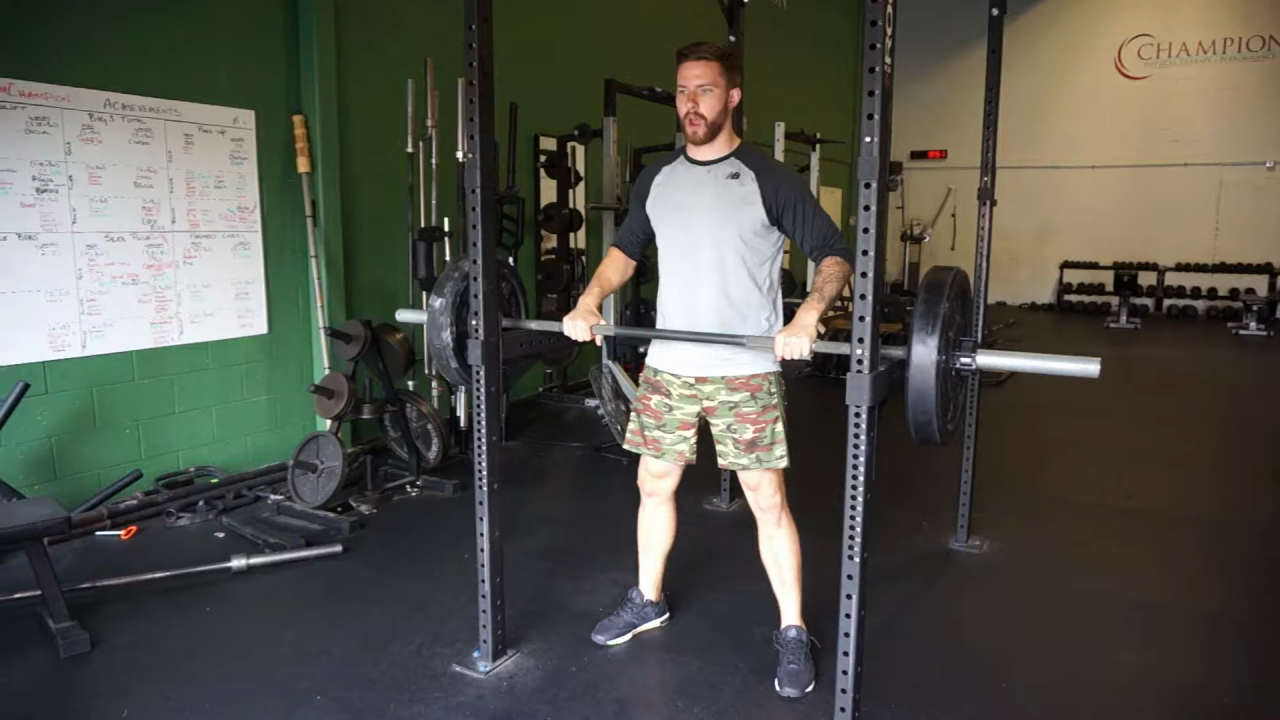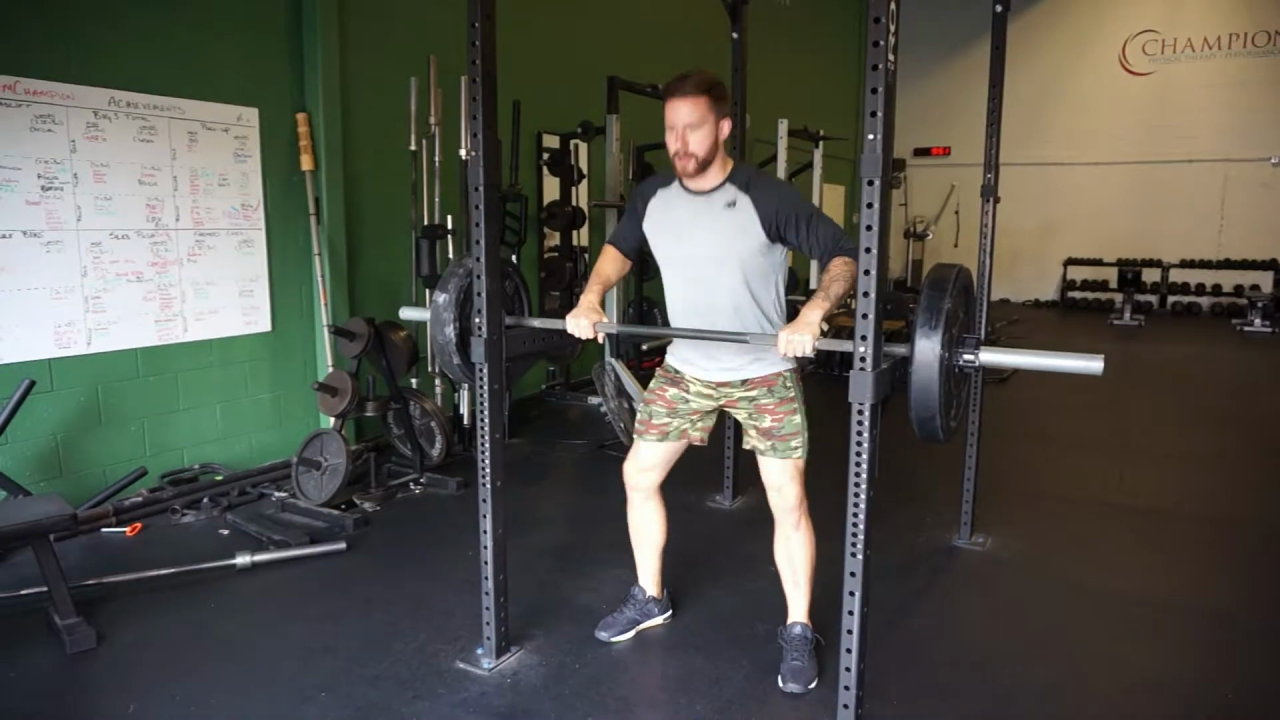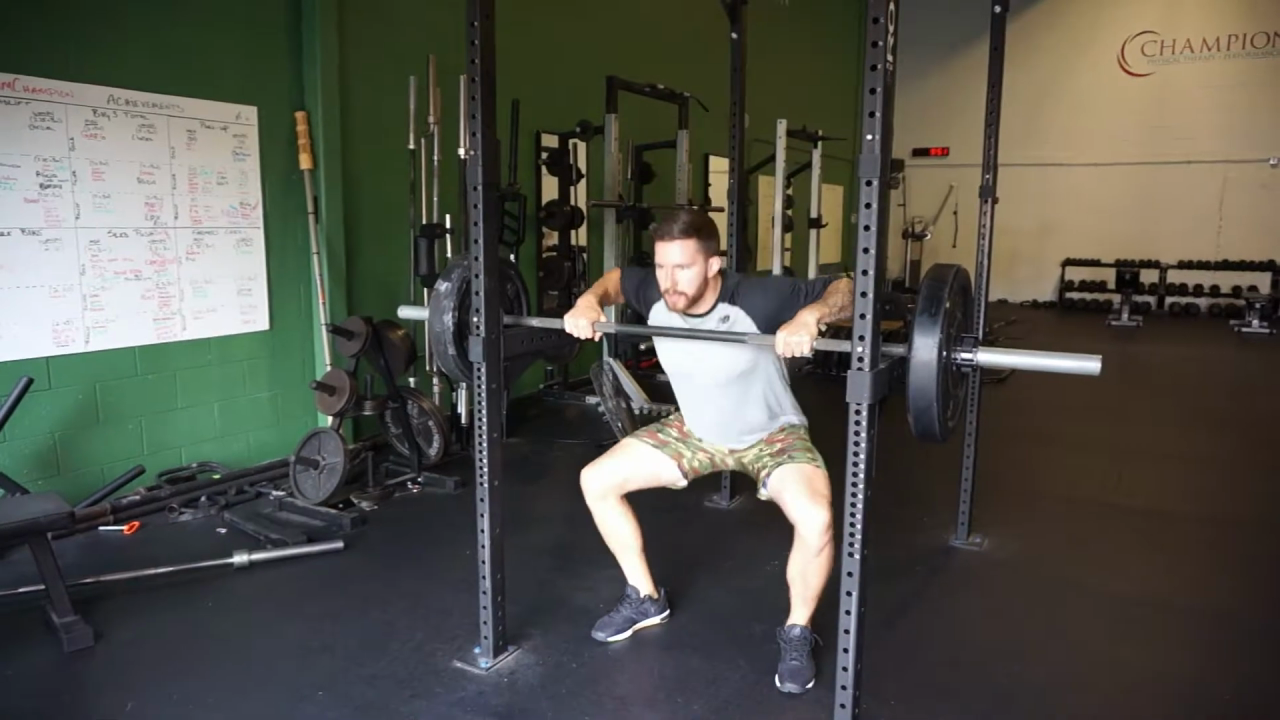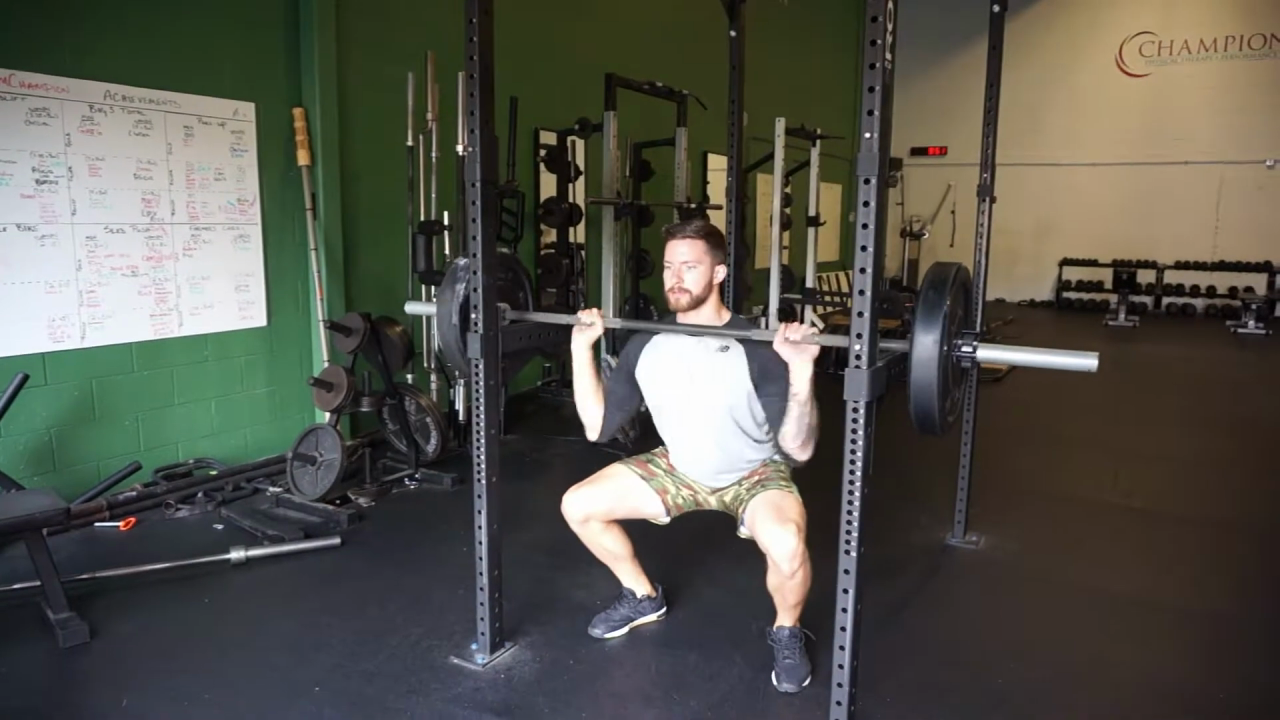
dt=0.5s
person 1, frame 1
left shoulder: (767, 178)
right shoulder: (657, 177)
left elbow: (834, 253)
right elbow: (626, 248)
left wrist: (806, 318)
right wrist: (590, 301)
left hip: (745, 370)
right hip: (668, 365)
left knee: (767, 501)
right knee: (654, 485)
left ankle: (792, 634)
right ankle: (648, 600)
person 1, frame 2
left shoulder: (765, 196)
right shoulder: (653, 196)
left elbow: (843, 253)
right elbow: (620, 248)
left wrist: (812, 313)
right wrist: (590, 299)
left hip: (762, 369)
right hip: (687, 365)
left knee: (787, 500)
right knee: (639, 475)
left ankle: (798, 632)
right ankle: (649, 598)
person 1, frame 3
left shoulder: (757, 299)
right shoulder: (655, 297)
left elbow: (843, 290)
right elbow: (620, 278)
left wrist: (809, 320)
right wrist: (591, 301)
left hip: (772, 434)
right hip: (695, 431)
left knee: (816, 520)
right knee: (596, 481)
left ankle: (796, 634)
right ankle: (646, 599)
person 1, frame 4
left shoulder: (755, 350)
right shoulder: (645, 345)
left elbow: (799, 449)
right elbow: (598, 428)
left wrist: (801, 365)
right wrist: (582, 345)
left hip: (753, 473)
right hip: (679, 468)
left knee: (785, 544)
right knee: (578, 506)
left ankle: (786, 633)
right ankle: (643, 597)
